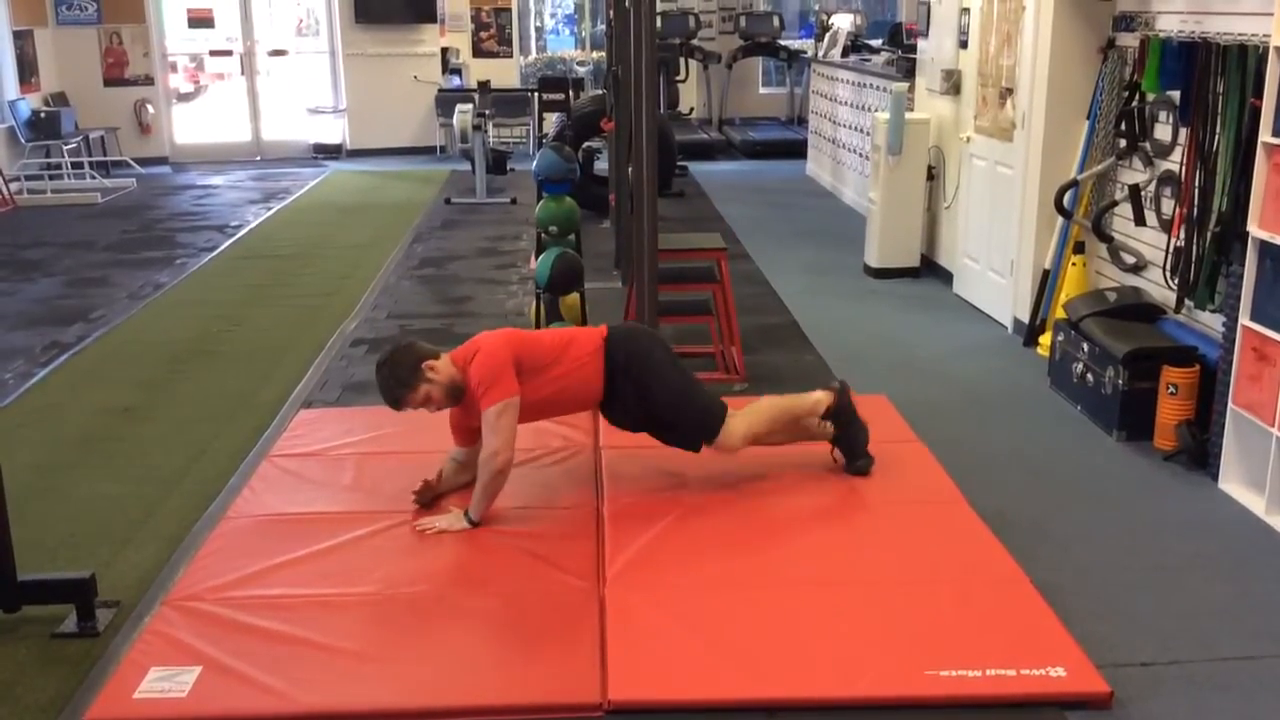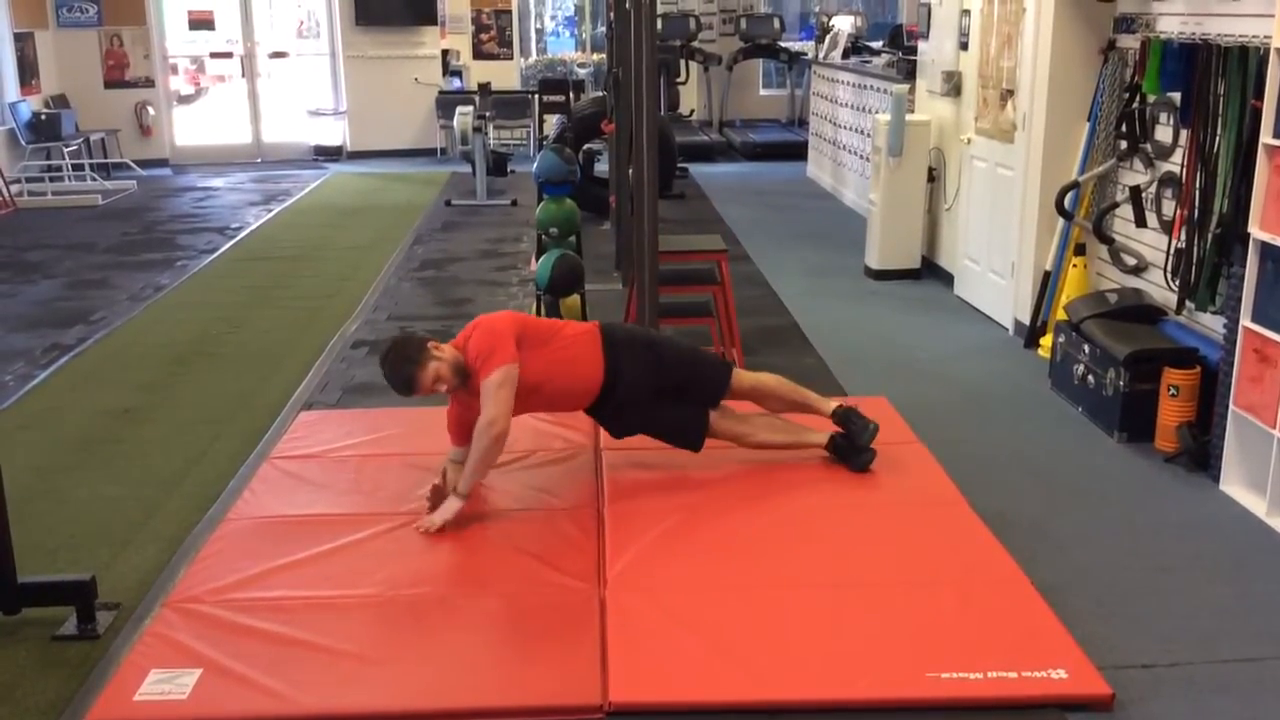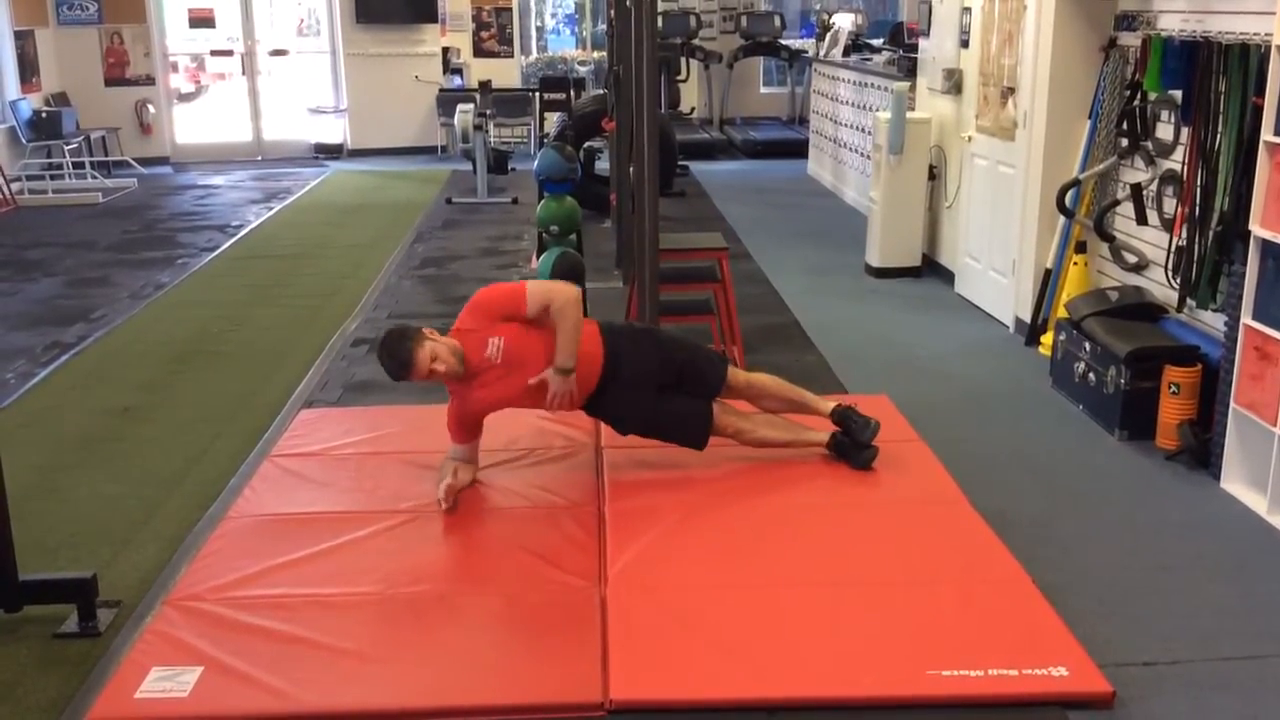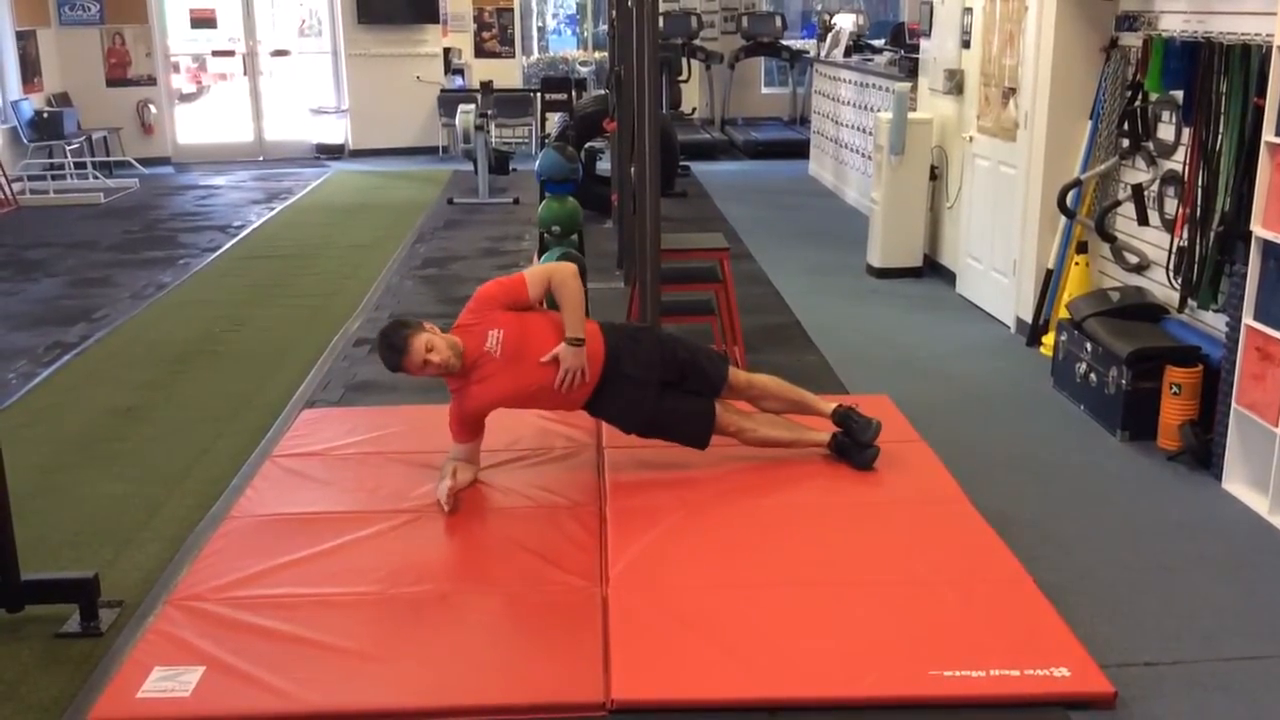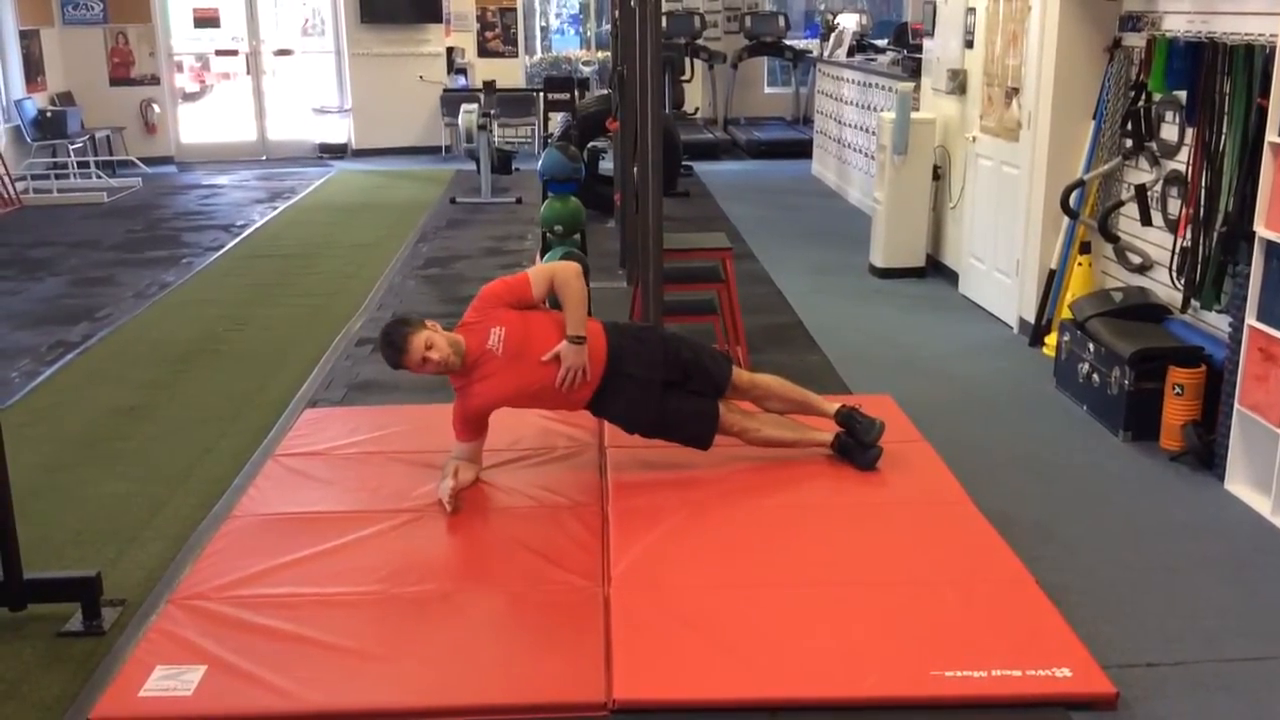
dt=0.5s
person 1, frame 1
left shoulder: (487, 361)
right shoulder: (463, 402)
left elbow: (499, 457)
right elbow: (466, 461)
left wrist: (471, 516)
right wrist: (438, 486)
left hip: (624, 356)
right hip: (614, 394)
left knee: (728, 434)
right knee: (726, 424)
left ankle: (826, 400)
right ankle: (831, 428)
person 1, frame 2
left shoulder: (485, 334)
right shoulder: (460, 405)
left elbow: (495, 424)
right elbow: (460, 459)
left wrist: (460, 496)
right wrist: (445, 488)
left hip: (619, 355)
right hip: (609, 405)
left knee: (738, 383)
right knee: (725, 427)
left ankle: (833, 410)
right ankle: (830, 443)
person 1, frame 3
left shoulder: (482, 309)
right shoulder: (465, 401)
left elbow: (566, 296)
right elbow: (464, 457)
left wrist: (563, 369)
right wrist: (452, 479)
left hip: (618, 351)
right hip: (610, 397)
left knee: (739, 383)
right knee: (727, 422)
left ankle: (832, 409)
right ankle: (829, 440)
person 1, frame 4
left shoulder: (482, 305)
right shoulder: (466, 400)
left elbow: (563, 272)
right elbow: (465, 457)
left wrist: (576, 340)
right wrist: (451, 480)
left hip: (619, 350)
right hip: (613, 397)
left knee: (740, 383)
right knee: (730, 422)
left ankle: (834, 411)
right ankle: (832, 442)
person 1, frame 5
left shoulder: (486, 305)
right shoulder: (470, 398)
left elbow: (567, 271)
right elbow: (467, 456)
left wrist: (576, 339)
right wrist: (453, 478)
left hip: (622, 348)
right hip: (615, 396)
left knee: (742, 383)
right knee: (733, 422)
left ankle: (837, 411)
right ankle: (835, 442)
